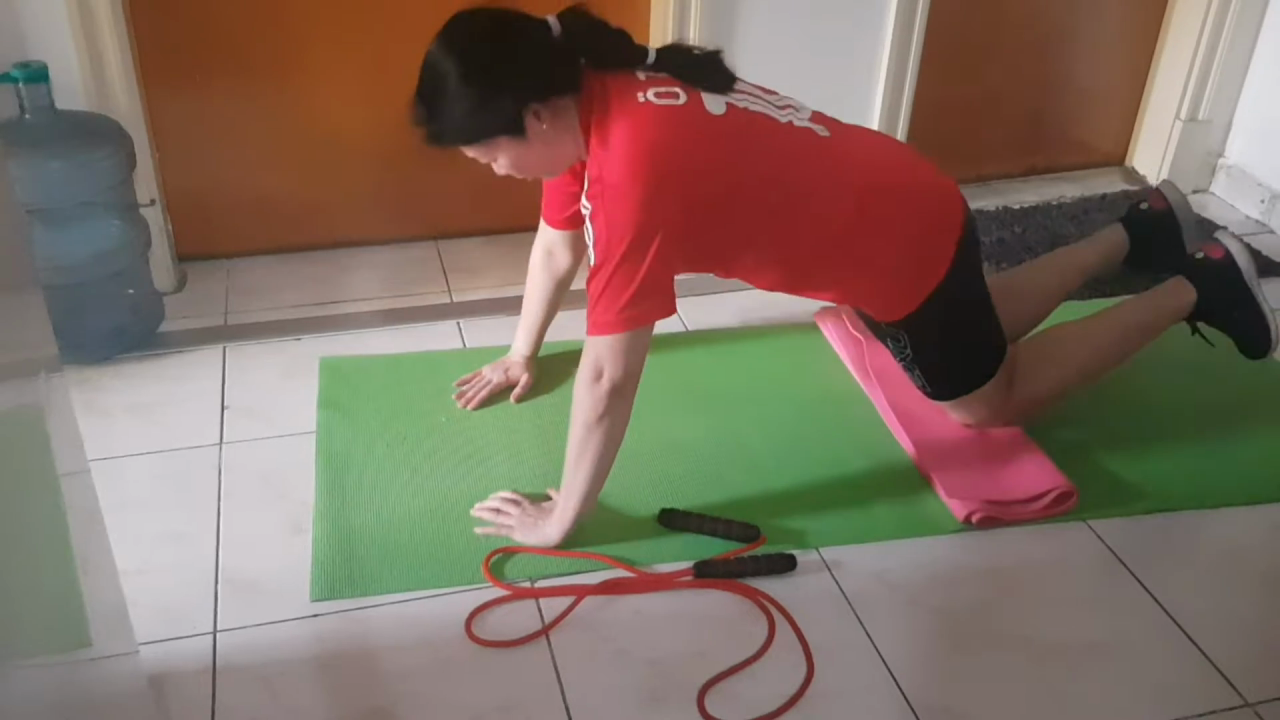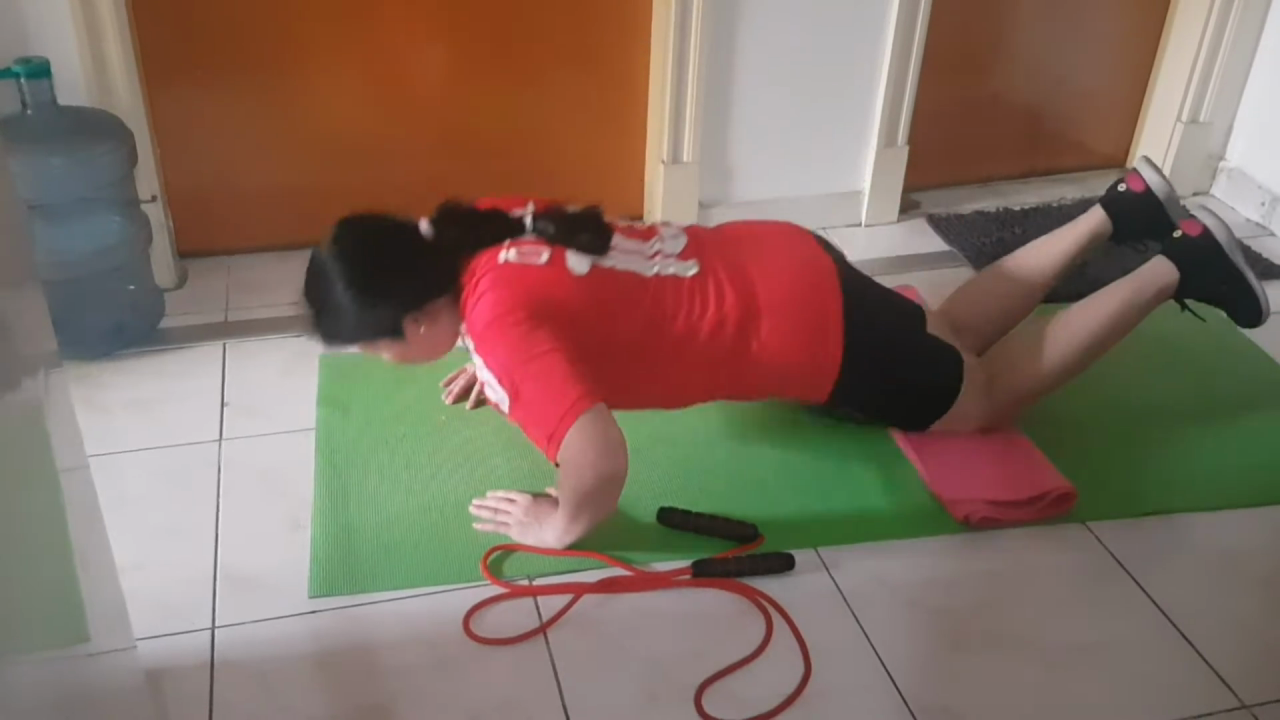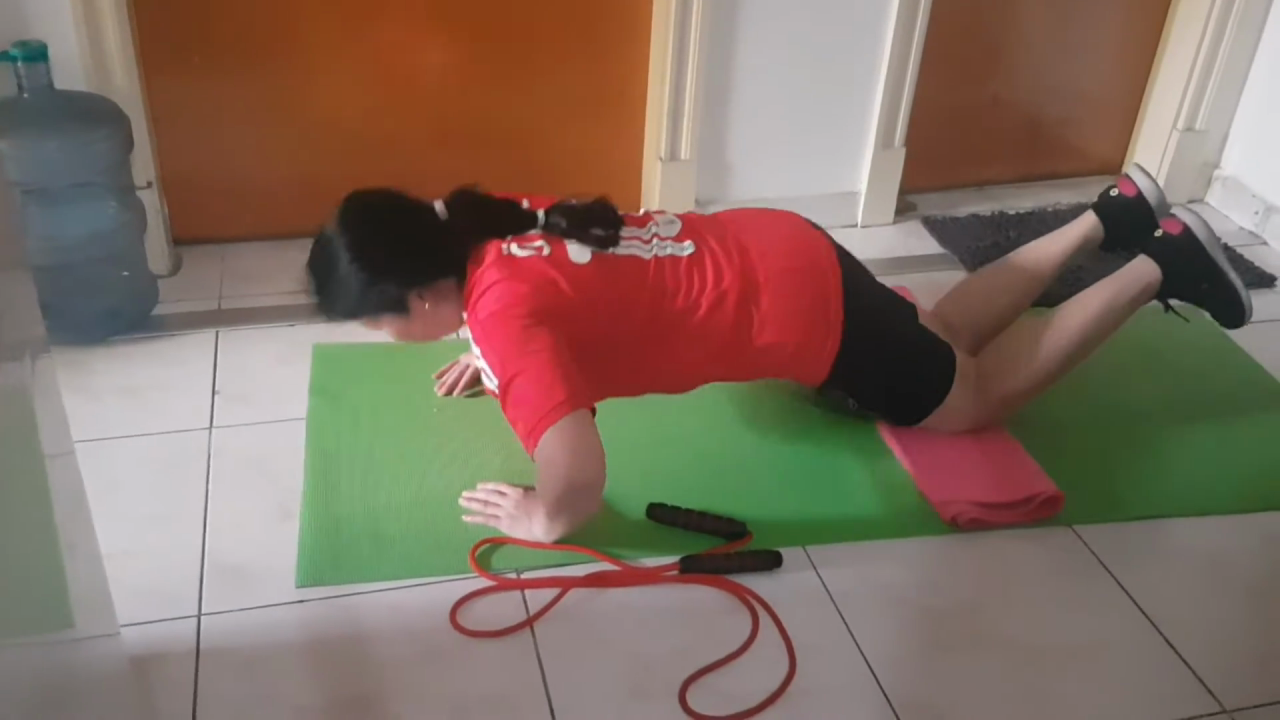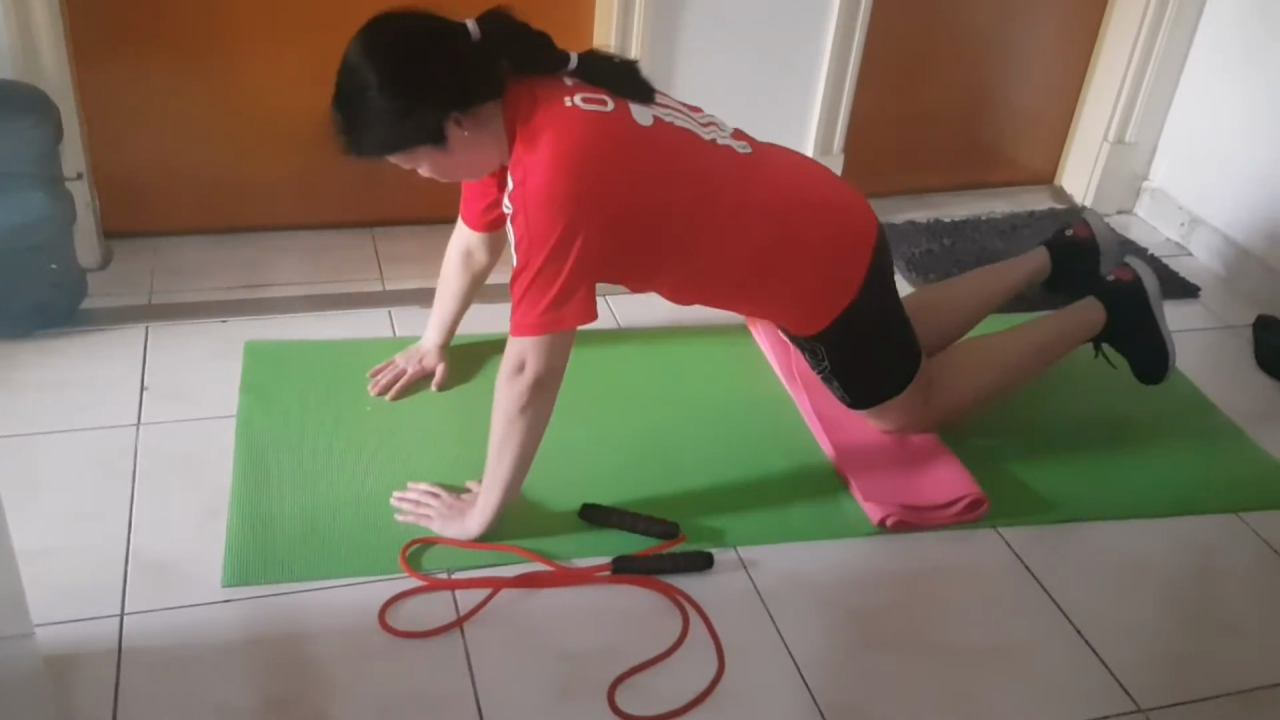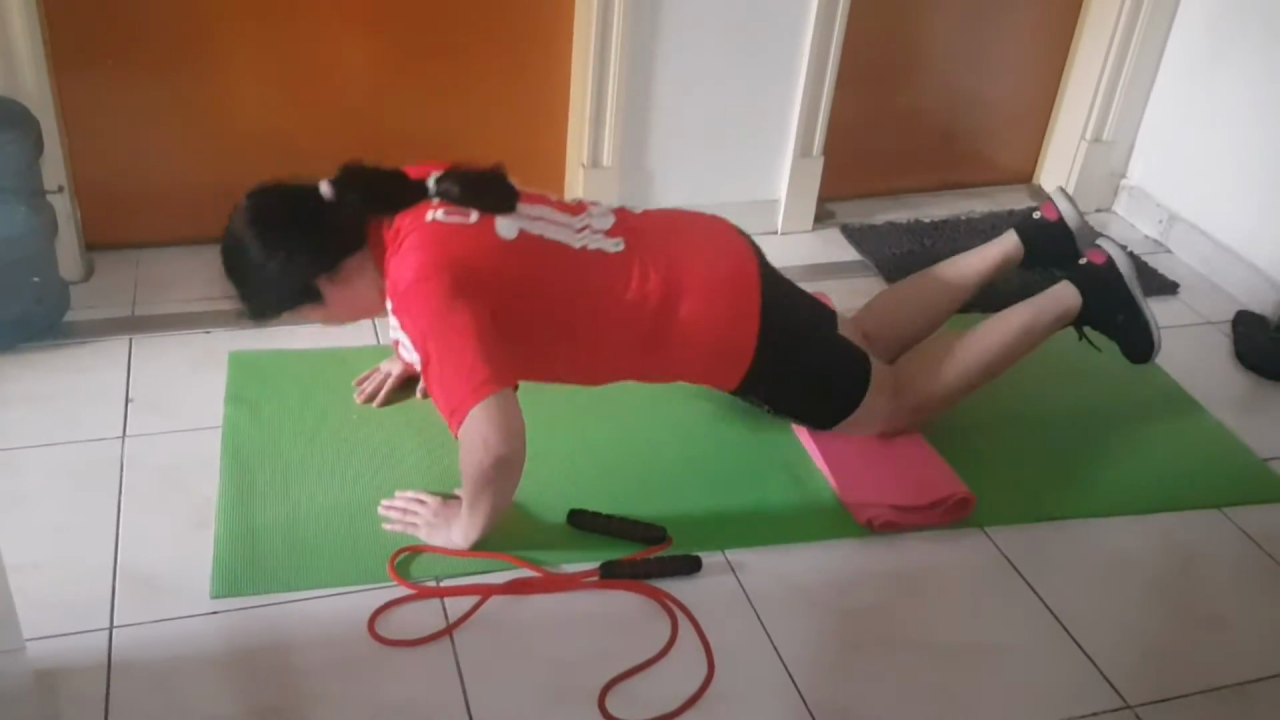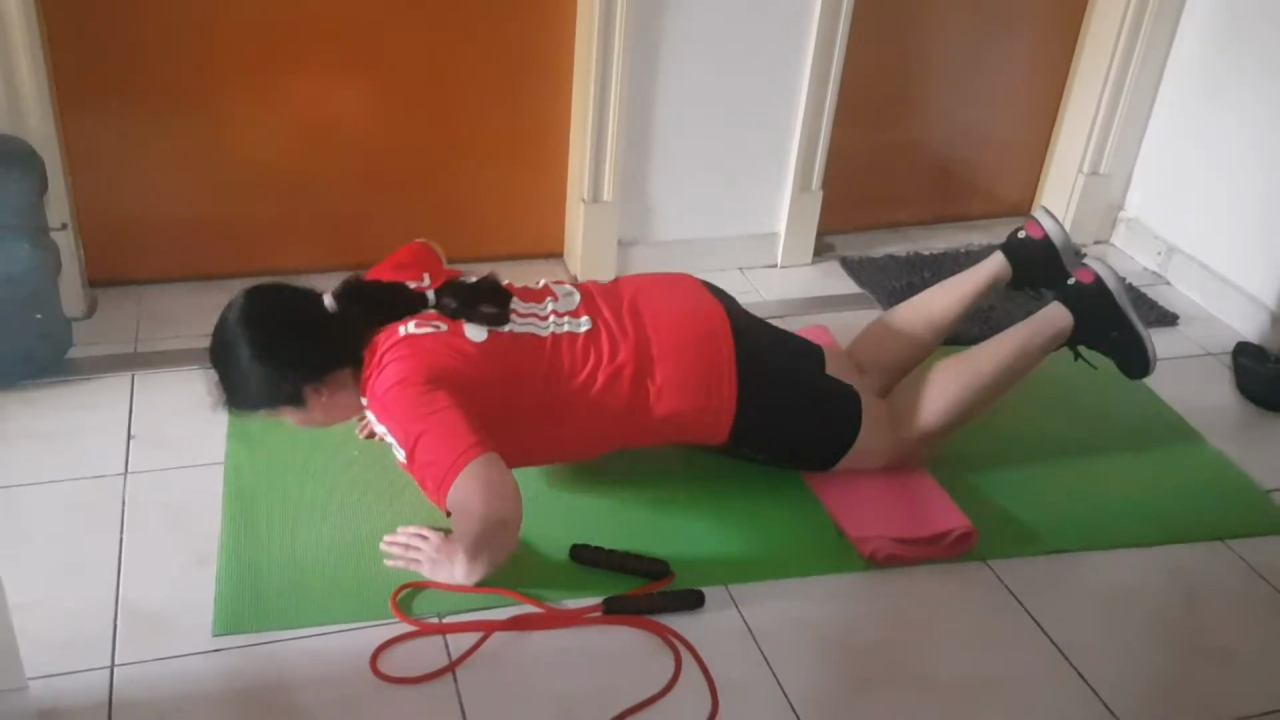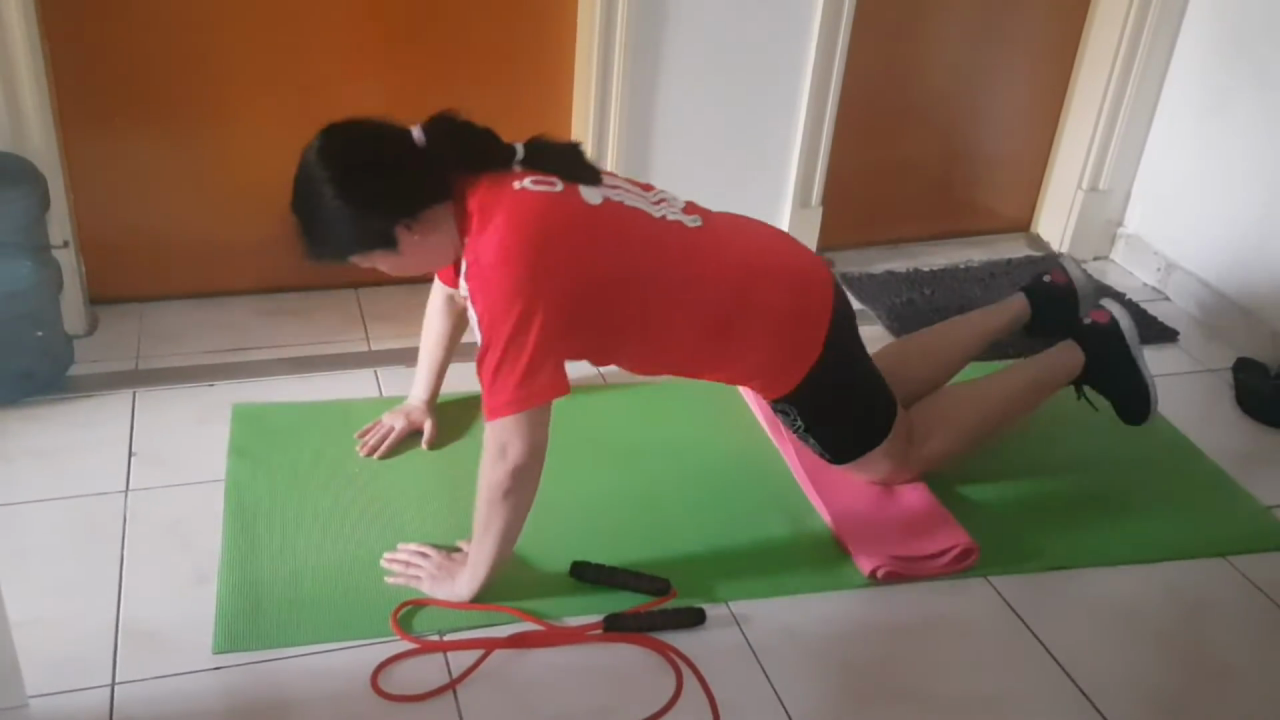
dt=0.7s
person 1, frame 1
left shoulder: (634, 163)
right shoulder: (586, 102)
left elbow: (609, 376)
right elbow: (557, 241)
left wrist: (559, 519)
right wrist: (520, 357)
left hip: (907, 238)
right hip: (877, 202)
left knee: (996, 398)
right knee: (980, 336)
left ankle: (1193, 287)
right ankle: (1136, 233)
person 1, frame 2
left shoulder: (496, 324)
right shoulder: (472, 244)
left elbow: (602, 464)
left wrist: (558, 524)
left hip: (801, 331)
right hip: (775, 266)
left knee: (988, 392)
right knee: (957, 335)
left ankle: (1174, 269)
right ankle: (1120, 210)
person 1, frame 3
left shoulder: (502, 315)
right shoulder: (478, 229)
left elbow: (579, 472)
left wrist: (542, 520)
left hip: (797, 307)
right hip: (775, 252)
left knee: (980, 395)
right knee: (947, 334)
left ankle: (1157, 267)
right ankle: (1112, 217)
person 1, frame 4
left shoulder: (557, 167)
right shoulder: (510, 102)
left elbow: (531, 372)
right elbow: (474, 237)
left wrist: (481, 511)
right wrist: (432, 345)
left hip: (824, 256)
right hip: (796, 219)
left knee: (911, 405)
right knee: (896, 345)
left ankle: (1101, 309)
right ankle: (1059, 257)
person 1, frame 5
left shoulder: (422, 281)
right shoulder: (400, 194)
left elbow: (497, 444)
left wrist: (466, 525)
right wrist: (415, 353)
left hip: (719, 317)
right hip: (699, 258)
left knee: (889, 404)
right knee: (862, 341)
left ankle: (1076, 296)
right ankle: (1028, 239)
person 1, frame 6
left shoulder: (399, 388)
right shoulder: (375, 305)
left elbow: (494, 507)
right elbow: (428, 252)
left wrist: (463, 562)
left hip: (698, 374)
right hip: (674, 314)
left knee: (889, 433)
right knee: (858, 376)
left ankle: (1068, 313)
right ankle: (1018, 256)
person 1, frame 7
left shoulder: (508, 251)
right shoulder: (470, 182)
left elbow: (516, 453)
right elbow: (451, 288)
left wrist: (470, 572)
right wrist: (419, 400)
left hip: (783, 317)
right hip: (760, 273)
left knee: (899, 455)
right knee: (881, 396)
left ankle: (1077, 351)
right ankle: (1037, 302)
